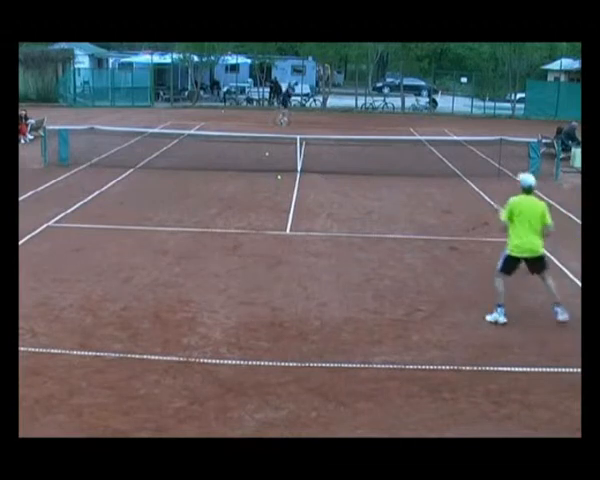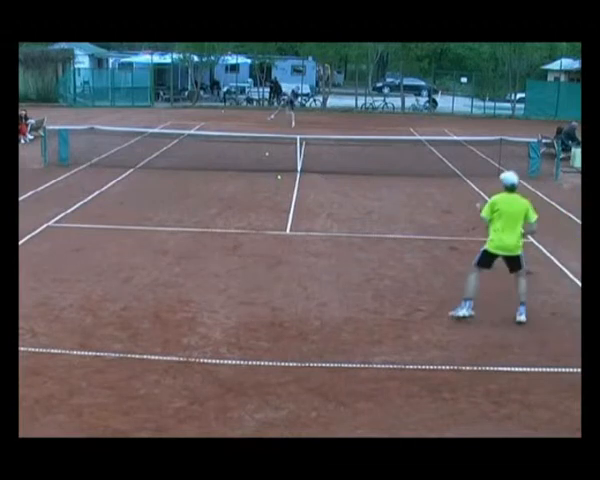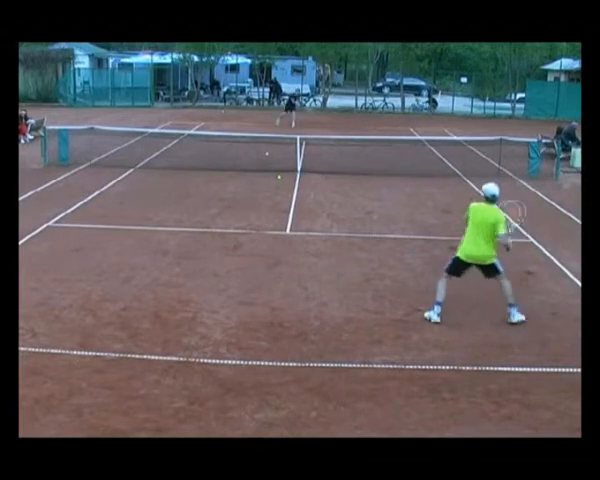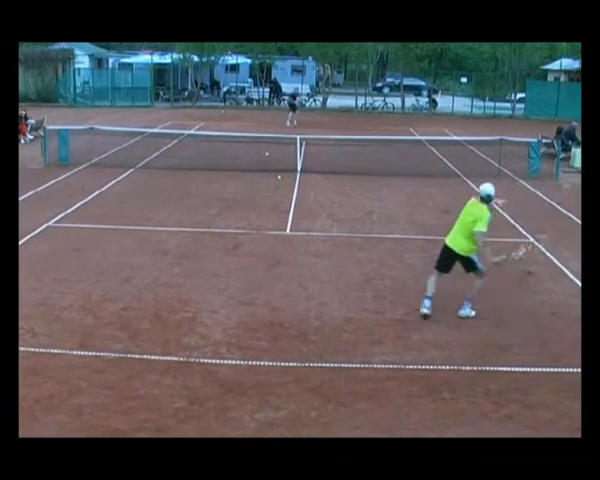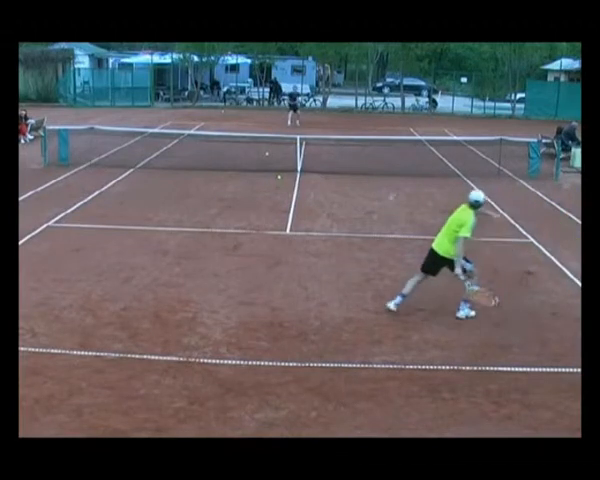
dt=0.2s
person 1, frame 1
left shoulder: (513, 201)
right shoulder: (542, 205)
left elbow: (504, 225)
right elbow: (548, 230)
left hip: (515, 248)
right hip: (535, 248)
left knee: (499, 276)
right knee: (546, 277)
left ankle: (499, 313)
right ankle: (559, 311)
person 1, frame 2
left shoulder: (495, 200)
right shoulder: (525, 203)
left elbow: (484, 221)
right elbow: (533, 228)
left hip: (494, 245)
right hip: (513, 247)
left knee: (474, 271)
right knee: (521, 276)
left ankle: (466, 307)
right ankle: (521, 312)
person 1, frame 3
left shoulder: (474, 207)
right shoulder: (499, 215)
right elbow: (501, 240)
right wrist: (508, 245)
left hip: (465, 253)
right hip: (487, 256)
left knee: (444, 278)
right knee: (503, 279)
left ankle: (436, 312)
right ankle: (514, 313)
person 1, frame 4
left shoulder: (472, 202)
right shoulder: (485, 214)
right elbow: (477, 237)
left wrist: (494, 202)
right wrist: (488, 256)
left hip: (450, 245)
right hip: (466, 250)
left knee: (435, 275)
right knee: (481, 275)
left ankle: (427, 305)
right ankle: (466, 308)
person 1, frame 5
left shoulder: (464, 208)
right shoulder: (470, 219)
left elbow: (476, 209)
right elbow: (459, 242)
left wrist: (489, 213)
right wrist: (458, 266)
left hip: (436, 248)
right hip: (450, 253)
left knee: (419, 277)
right knee: (472, 274)
left ankle: (396, 302)
right ankle: (464, 308)
